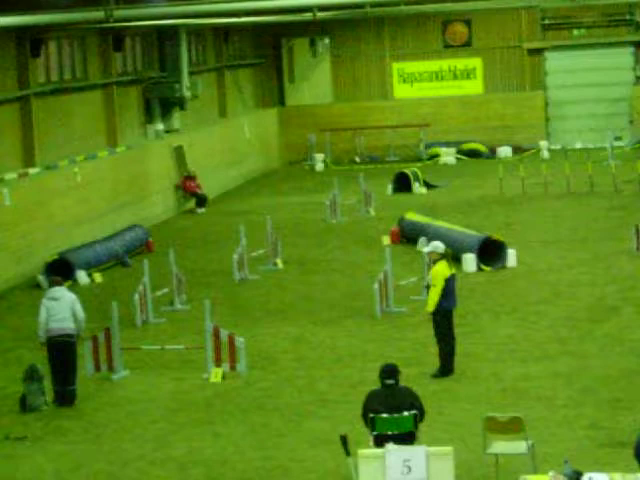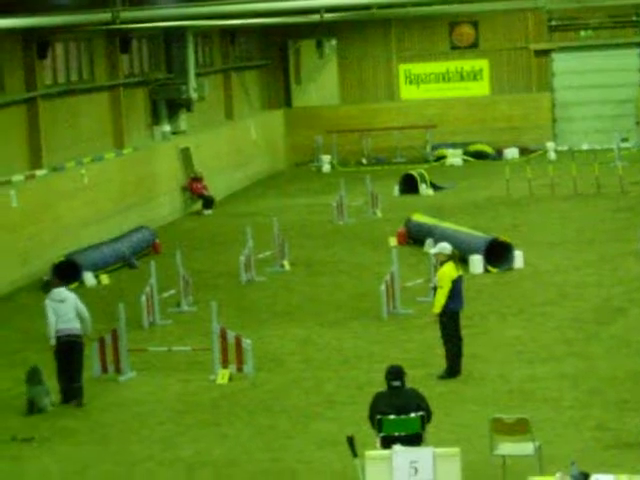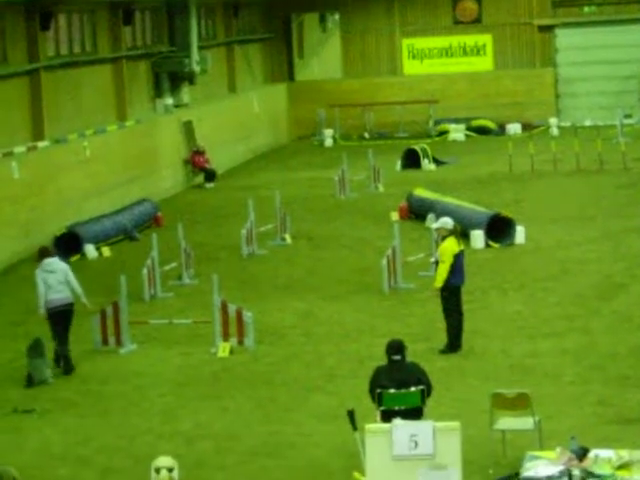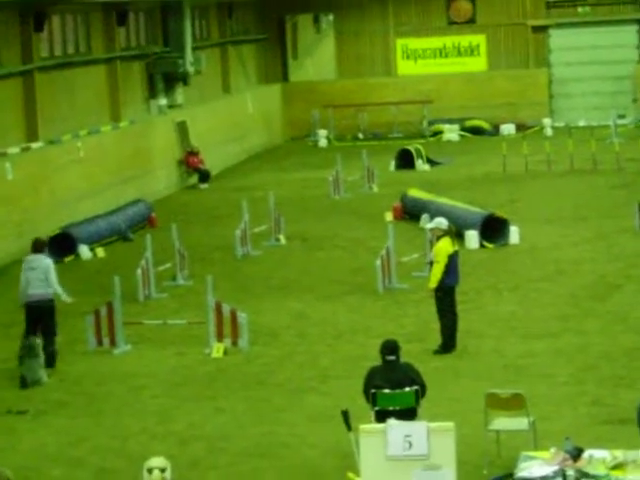
dt=0.5s
person 1, frame 1
left shoulder: (438, 269)
right shoulder: (447, 265)
left elbow: (435, 291)
left wrist: (430, 308)
left hip: (440, 307)
right hip: (448, 306)
left knee: (442, 338)
right knee: (448, 336)
left ankle: (445, 369)
right ankle: (448, 366)
person 1, frame 2
left shoulder: (445, 271)
right shoulder: (455, 266)
left elbow: (442, 292)
left wrist: (436, 310)
left hip: (447, 309)
right hip: (455, 307)
left knee: (449, 340)
right knee: (456, 338)
left ankle: (451, 370)
right ankle: (456, 368)
person 1, frame 3
left shoulder: (446, 246)
right shoulder: (456, 241)
left elbow: (444, 267)
left wrist: (438, 284)
left hip: (449, 284)
right hip: (457, 282)
left knee: (450, 314)
right knee: (456, 312)
left ankle: (452, 345)
right ankle: (456, 342)
person 1, frame 4
left shoulder: (441, 246)
right shoulder: (451, 241)
left elbow: (438, 267)
left wrist: (432, 284)
left hip: (443, 284)
right hip: (451, 282)
left knee: (444, 314)
right knee: (451, 312)
left ankle: (446, 345)
right ankle: (451, 343)
person 2, frame 1
left shoulder: (46, 299)
right shoulder: (71, 296)
left elbow: (42, 320)
right elbow: (80, 316)
left wrist: (42, 337)
right wrist: (79, 331)
left hip: (52, 336)
right hip: (68, 334)
left knee: (56, 369)
right knee: (70, 368)
left ankle: (59, 398)
right ankle: (69, 398)
person 2, frame 2
left shoulder: (49, 301)
right shoulder: (71, 296)
left elbow: (51, 321)
right elbow: (85, 314)
left wrist: (52, 340)
right wrist: (88, 330)
left hip: (60, 336)
right hip: (75, 334)
left knee: (62, 368)
right knee: (76, 368)
left ankle: (66, 397)
right ankle: (78, 396)
person 2, frame 3
left shoulder: (40, 270)
right shoulder: (62, 265)
left elbow: (41, 291)
right elbow: (73, 283)
left wrist: (41, 308)
right wrist: (83, 298)
left hip: (52, 306)
right hip: (67, 303)
left knee: (59, 337)
right knee: (63, 334)
left ankle: (68, 366)
right ankle: (58, 360)
person 2, frame 4
left shoulder: (26, 263)
right shoulder: (47, 262)
left elbow: (23, 284)
right elbow: (52, 282)
left wrist: (23, 299)
right wrist: (63, 295)
left hip: (31, 301)
right hip: (46, 300)
left knee: (30, 331)
right knee: (49, 333)
right ankle: (50, 361)
